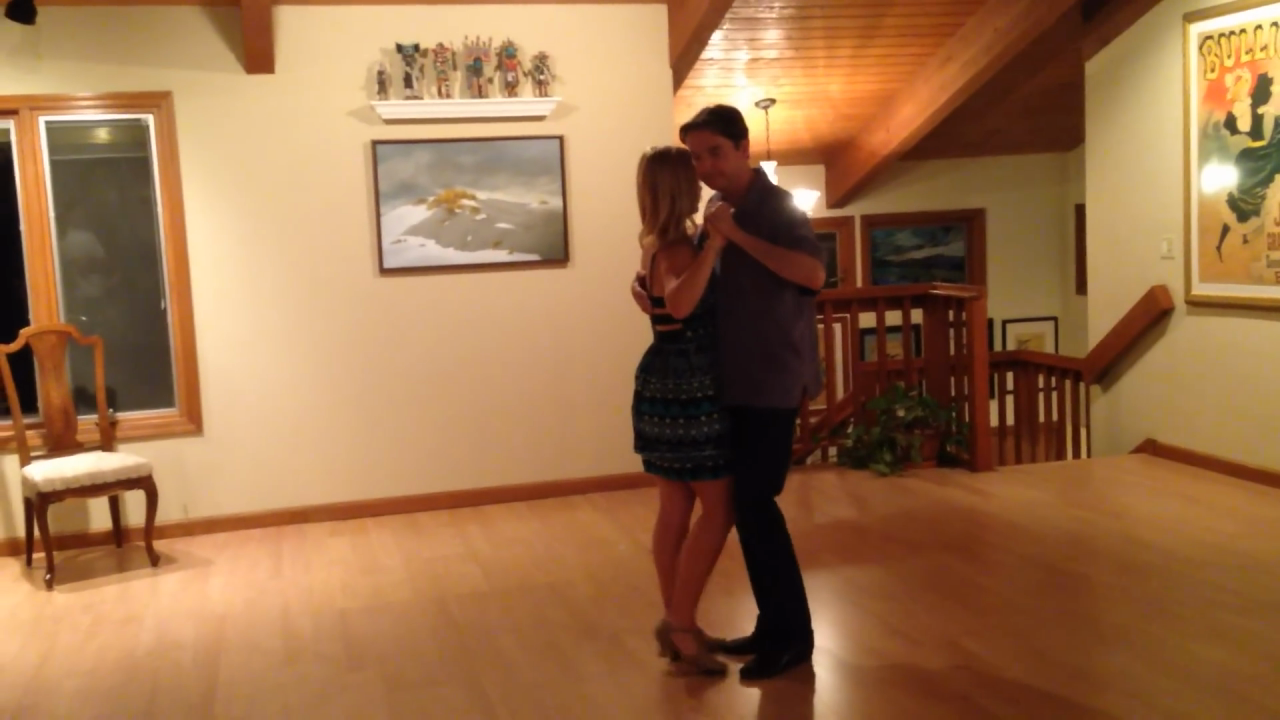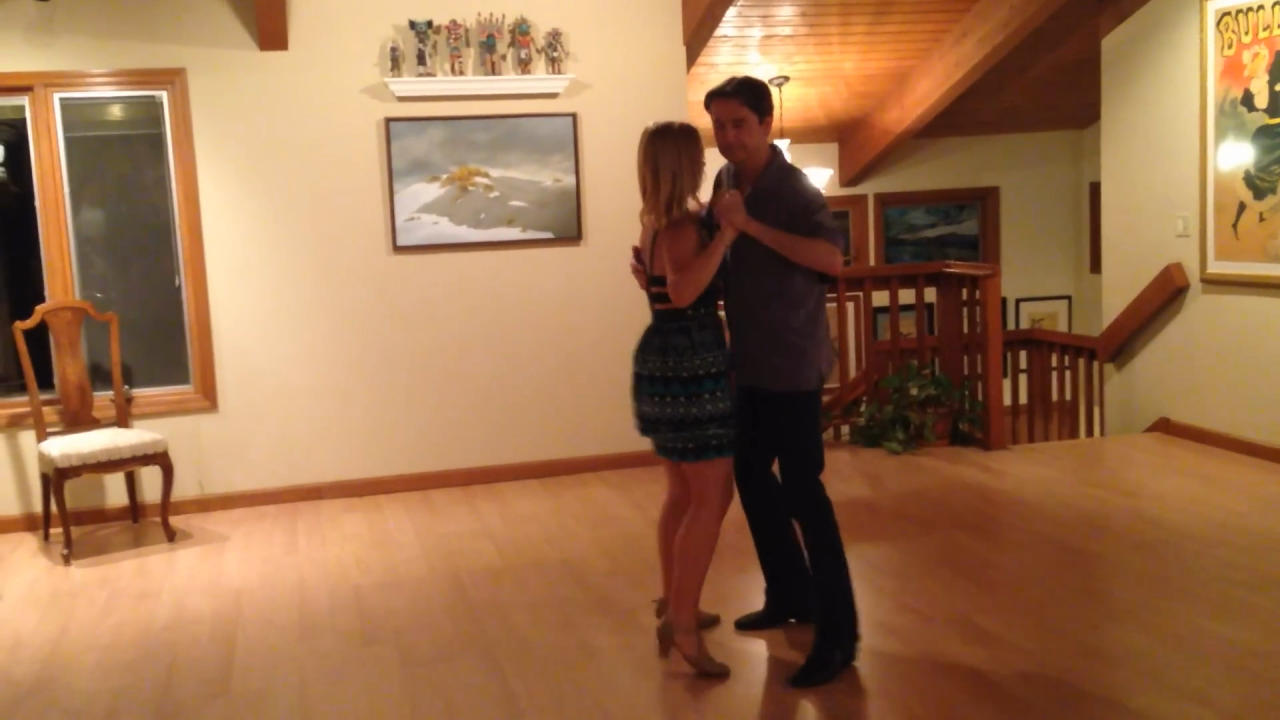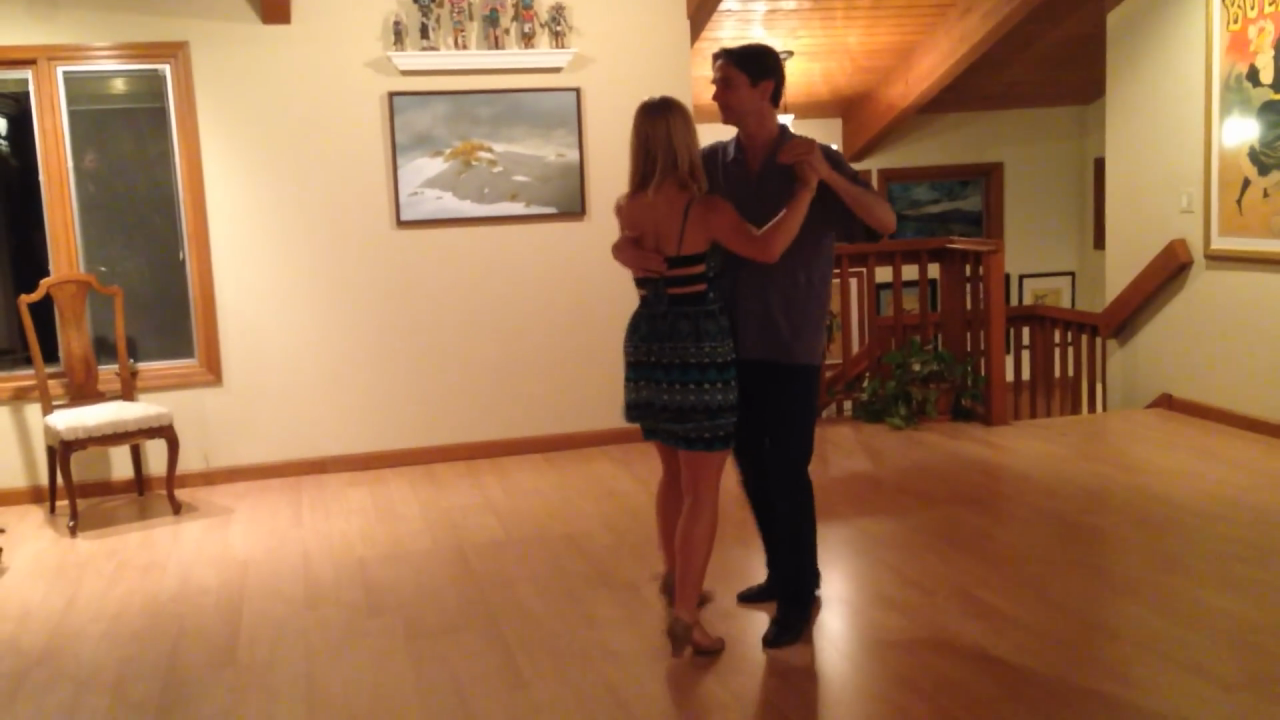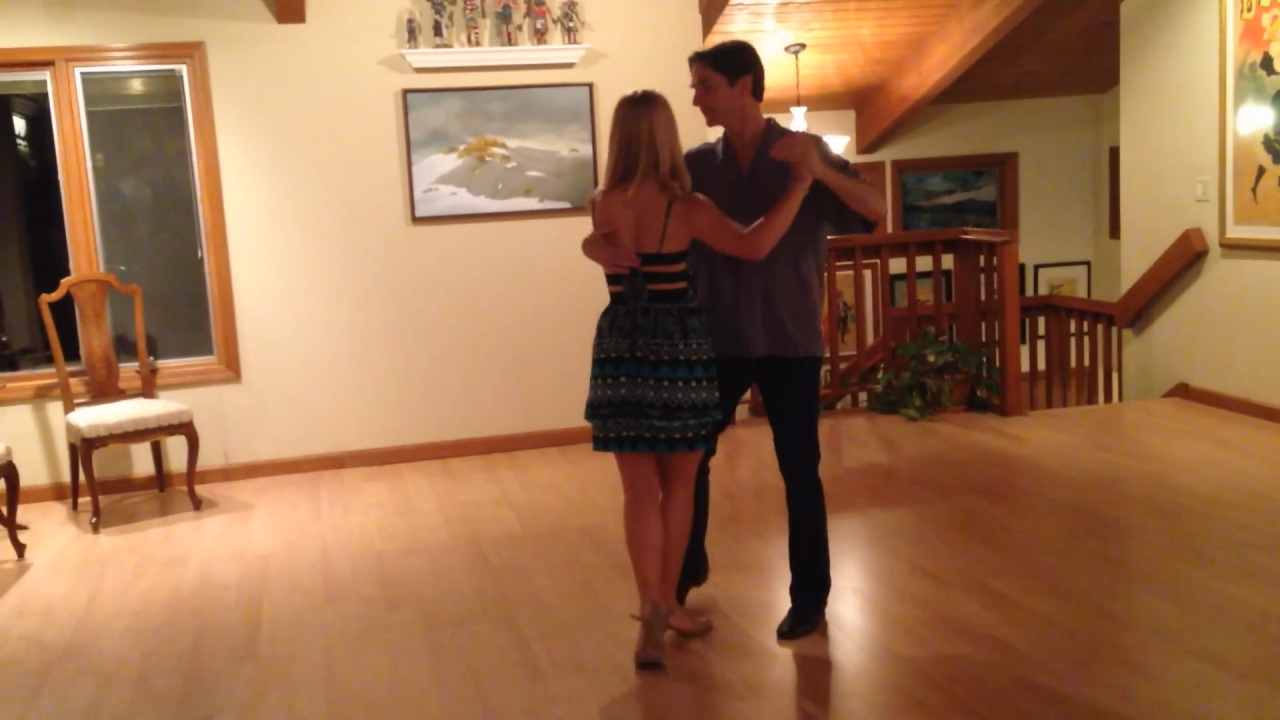
dt=1s
person 1, frame 1
left shoulder: (778, 207)
right shoulder: (715, 211)
left elbow: (813, 274)
left wrist: (736, 235)
right wrist: (644, 283)
left hip: (772, 380)
right hip: (735, 380)
left knee: (754, 501)
right knee: (743, 502)
left ankle: (792, 633)
right ankle: (774, 626)
person 1, frame 2
left shoulder: (795, 189)
right shoulder: (726, 178)
left elbow: (831, 259)
left wrist: (749, 224)
left hip: (792, 364)
right hip: (749, 361)
left knee: (802, 488)
right knee: (751, 474)
left ankle: (838, 630)
right ankle: (790, 595)
person 1, frame 3
left shoulder: (817, 160)
right shoulder: (712, 162)
left elbow: (885, 221)
left wrist: (826, 175)
right wrist: (626, 244)
left hip: (792, 343)
right hip: (733, 340)
left knee: (788, 468)
right knee: (750, 461)
left ankle: (797, 597)
right ankle: (790, 572)
person 1, frame 4
left shoulder: (803, 151)
right shoulder: (698, 164)
left elbow: (875, 211)
left wrist: (821, 170)
right wrist: (600, 242)
left hip: (790, 339)
right hip: (720, 339)
left knee: (799, 468)
left ankle: (809, 595)
right ankle: (687, 565)
person 2, frame 1
left shoulder: (657, 245)
right shoulder: (677, 249)
right elbow: (680, 304)
right wrist: (713, 245)
left hip: (664, 388)
right hip: (688, 391)
left knee: (675, 510)
right knee: (719, 509)
left ankle: (676, 624)
right ankle: (680, 625)
person 2, frame 2
left shoulder: (659, 222)
right shoulder: (680, 229)
right elbow: (682, 292)
right wrist: (725, 236)
left hip: (667, 365)
right hip: (690, 369)
left knee: (684, 491)
right knee: (712, 498)
left ankle: (675, 603)
right ankle: (681, 626)
person 2, frame 3
left shoulder: (627, 209)
right shoulder: (704, 209)
right elbow: (765, 250)
right wrist: (805, 189)
left hip: (647, 347)
right hip: (700, 351)
left knee: (675, 472)
right knee: (702, 490)
left ankle: (675, 578)
right ankle: (684, 616)
person 2, frame 4
left shoulder: (600, 205)
right shoulder: (685, 208)
right elbow: (753, 247)
right wrist: (800, 183)
left hip: (621, 350)
right hip: (680, 348)
left knee: (640, 492)
right knee: (678, 487)
left ankle: (652, 615)
right ankle: (667, 604)
